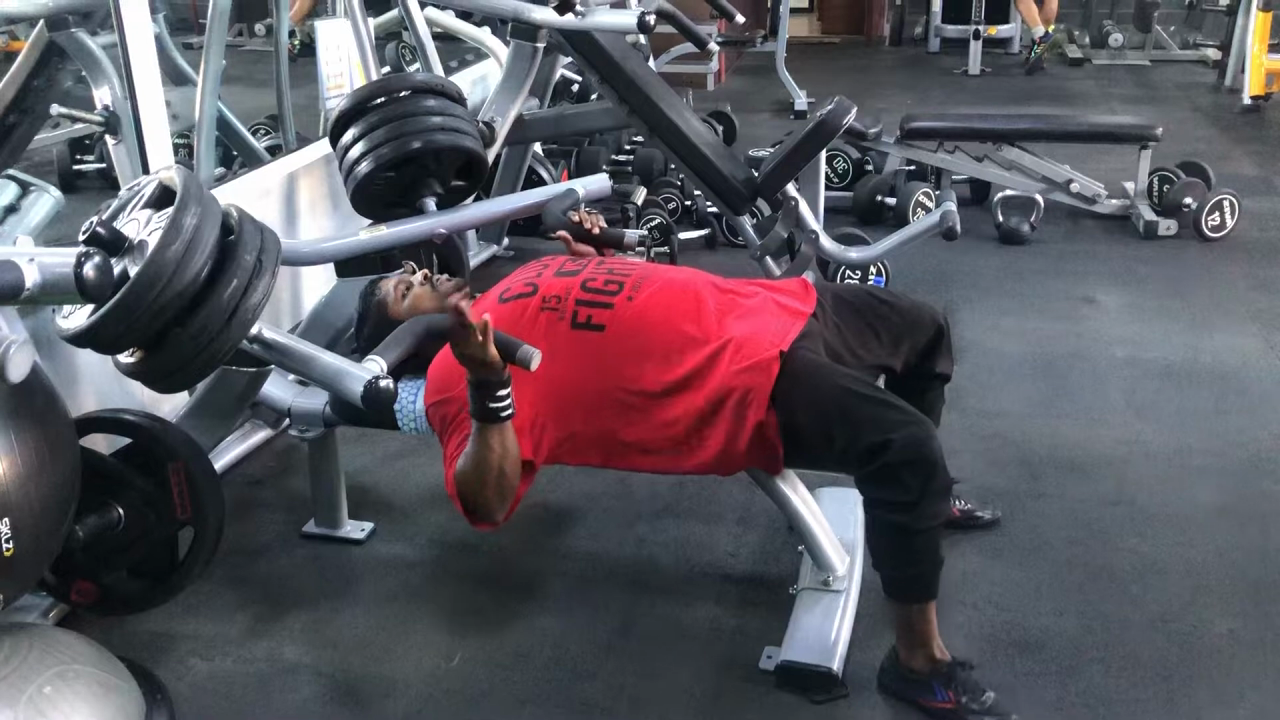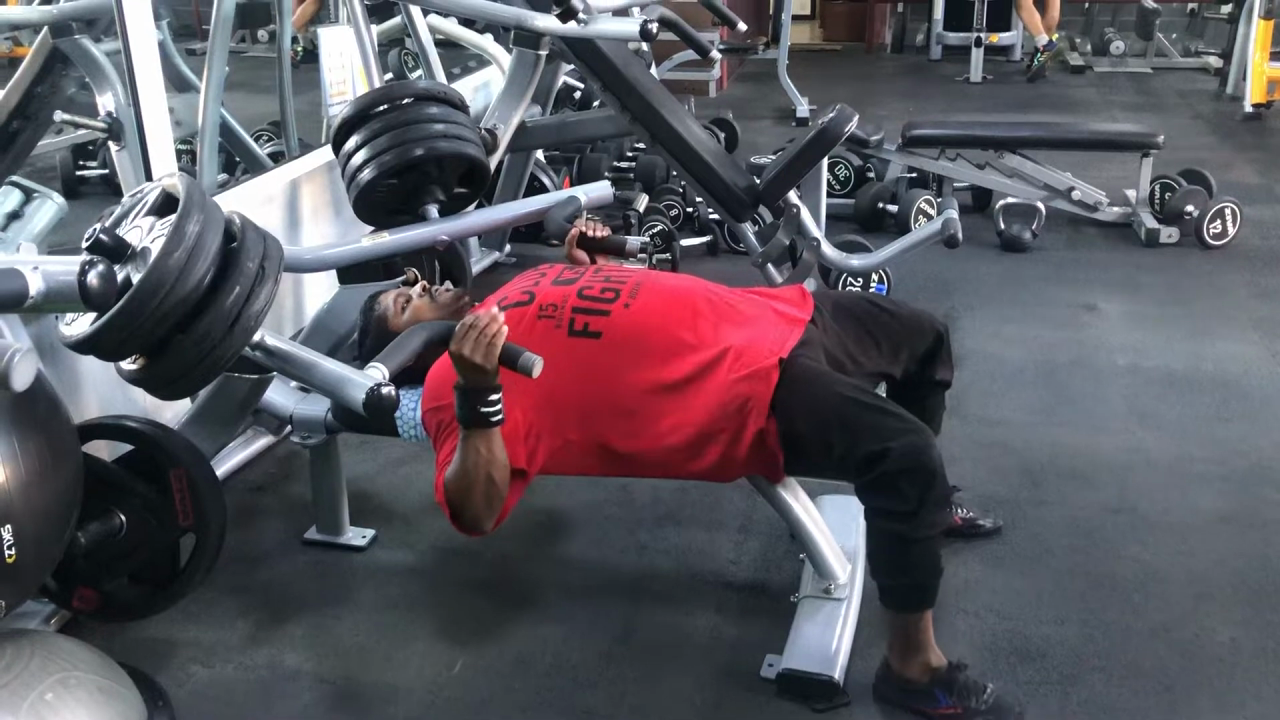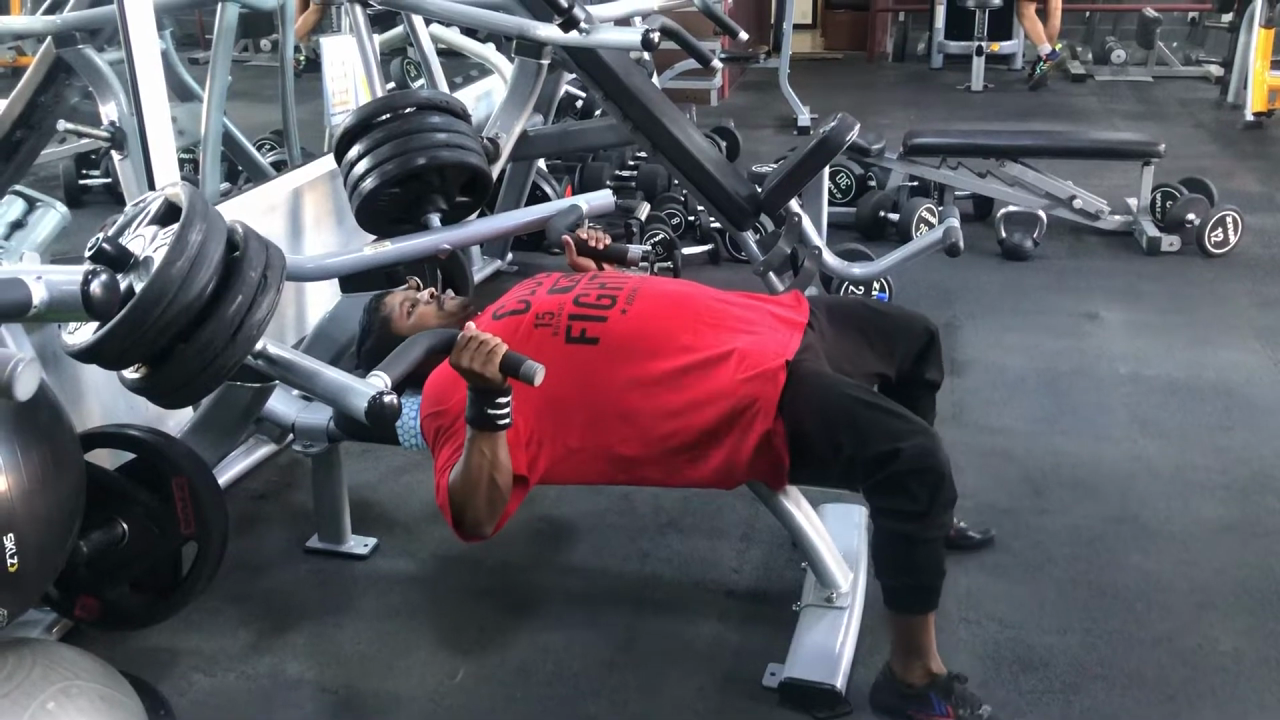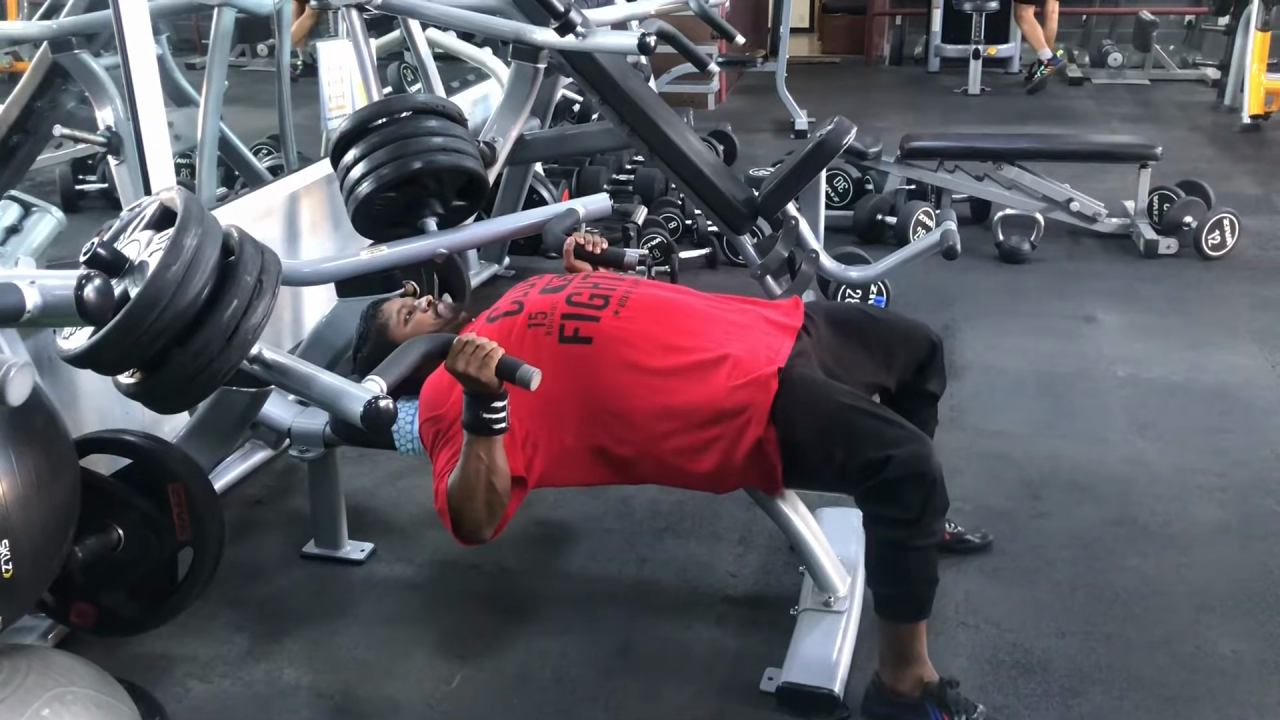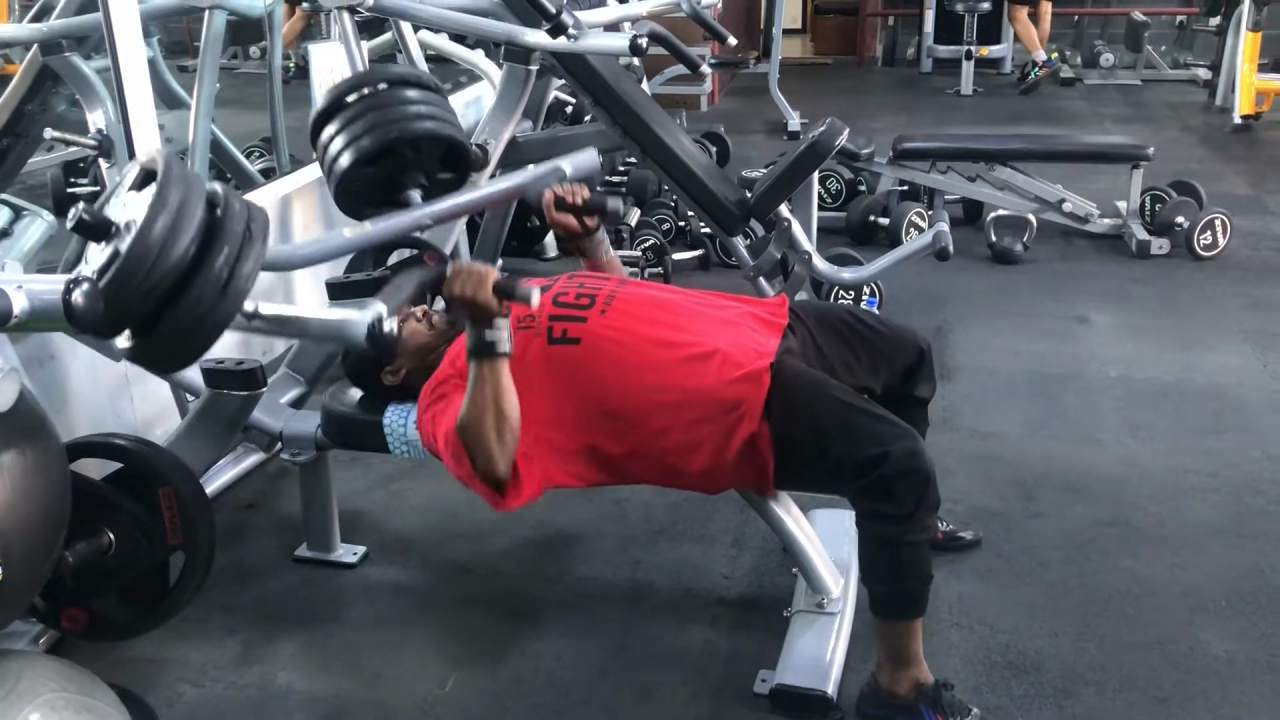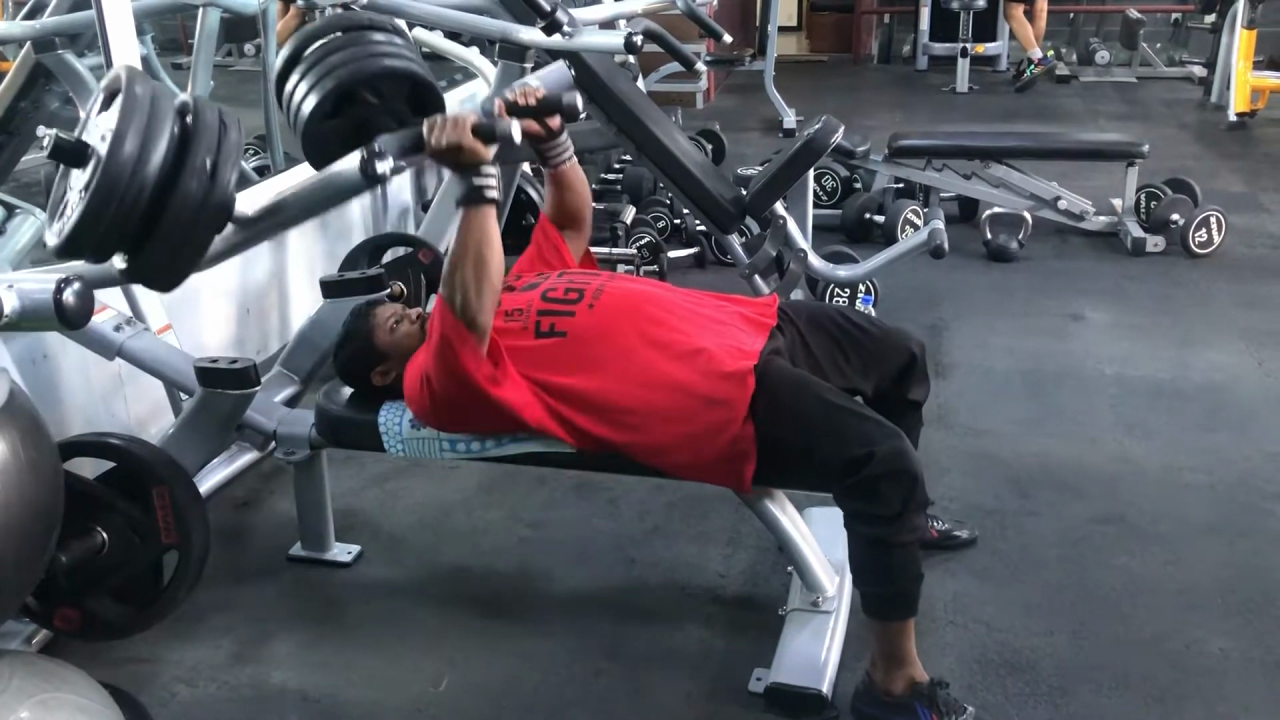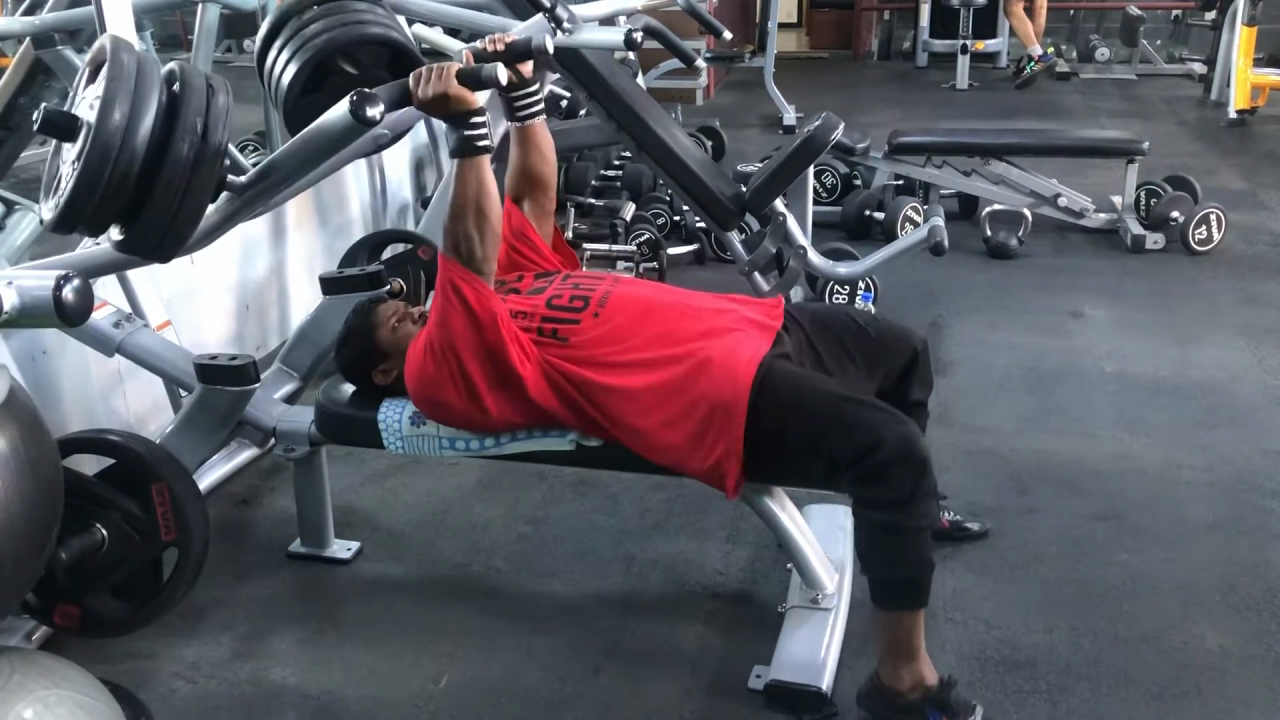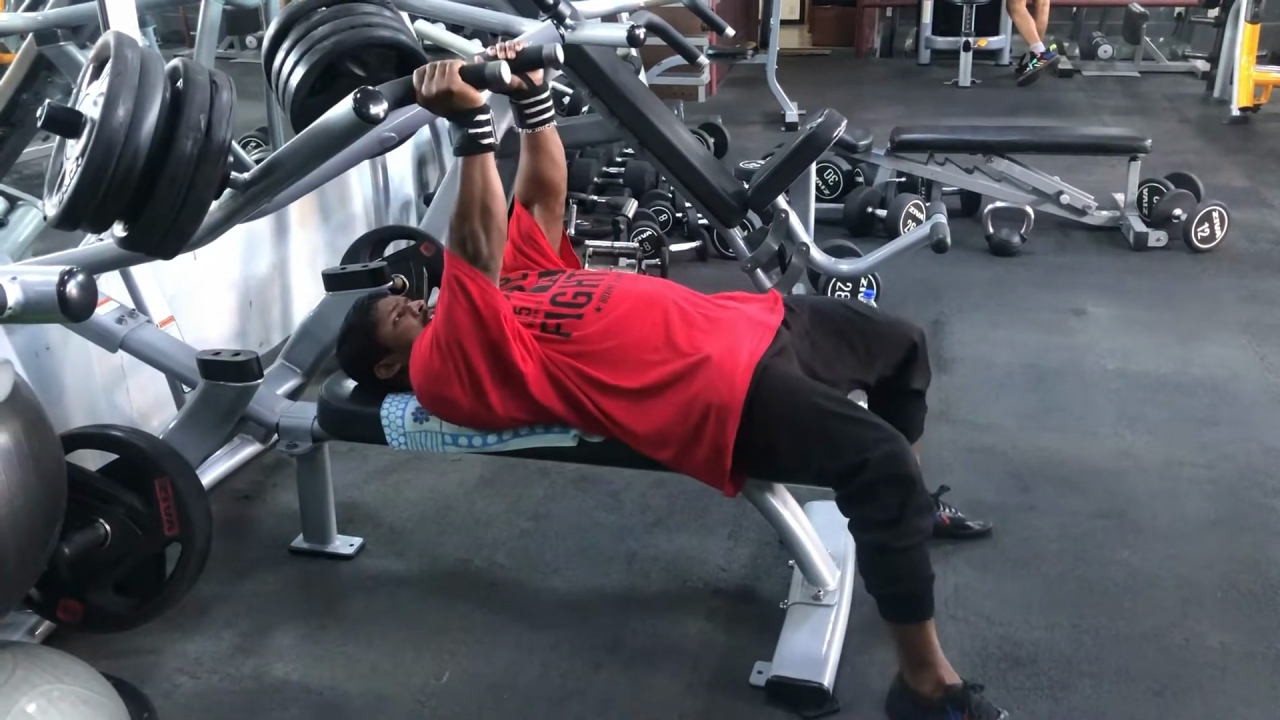
dt=0.4s
person 1, frame 1
left shoulder: (510, 294)
right shoulder: (454, 368)
right elbow: (488, 504)
left wrist: (592, 249)
right wrist: (486, 382)
right hip: (746, 382)
left knee: (922, 329)
right knee: (907, 446)
left ankle: (916, 501)
right ankle: (919, 660)
person 1, frame 2
left shoulder: (511, 300)
right shoulder: (454, 376)
right elbow: (477, 511)
left wrist: (595, 262)
right wrist: (477, 390)
right hip: (746, 390)
left knee: (923, 337)
right knee: (906, 454)
left ankle: (920, 509)
right ankle: (914, 666)
person 1, frame 3
left shoulder: (509, 309)
right shoulder: (451, 385)
right elbow: (476, 517)
left wrist: (597, 268)
right wrist: (486, 399)
right hip: (746, 396)
left knee: (914, 340)
right knee: (915, 456)
left ankle: (914, 513)
person 1, frame 4
left shoulder: (506, 315)
right shoulder: (448, 391)
right elbow: (476, 522)
left wrist: (591, 267)
right wrist: (483, 404)
right hip: (740, 400)
left knee: (917, 349)
right knee: (906, 466)
left ankle: (909, 524)
person 1, frame 5
left shoulder: (499, 313)
right shoulder: (446, 392)
left elbow: (614, 294)
right elbow: (495, 467)
left wrist: (584, 233)
right wrist: (484, 331)
right hip: (731, 400)
left knee: (906, 355)
right knee: (899, 461)
left ankle: (904, 523)
person 1, frame 6
left shoulder: (510, 287)
right shoulder: (433, 376)
left elbow: (574, 219)
right elbow: (470, 320)
left wrist: (549, 141)
right wrist: (476, 181)
right hip: (717, 396)
left knee: (901, 358)
right knee: (884, 461)
left ankle: (895, 518)
person 1, frame 7
left shoulder: (505, 288)
right shoulder: (442, 369)
left elbow: (533, 192)
right elbow: (471, 251)
left wrist: (520, 91)
right wrist: (466, 126)
right hip: (718, 395)
left knee: (901, 352)
right knee: (891, 448)
left ankle: (903, 508)
person 1, frame 8
left shoulder: (504, 286)
right shoulder: (445, 365)
left elbow: (541, 196)
right elbow: (474, 247)
left wrist: (528, 95)
right wrist: (468, 123)
right hip: (717, 390)
left knee: (898, 345)
right knee: (879, 461)
left ankle: (907, 511)
